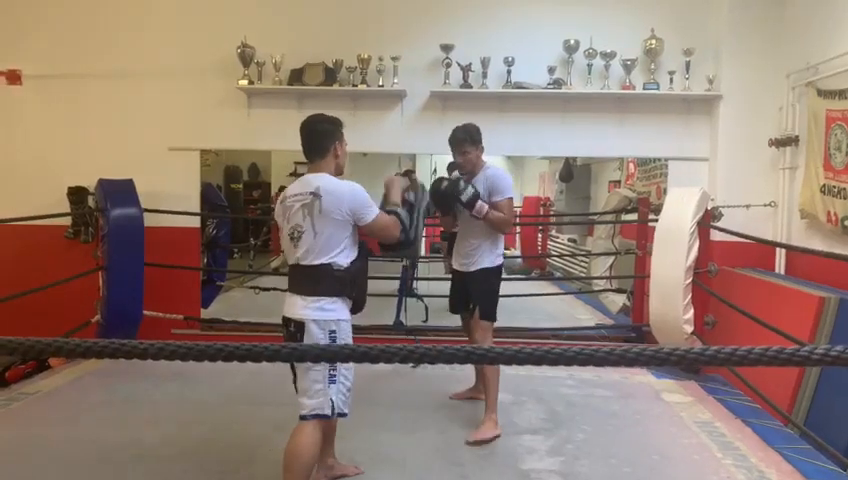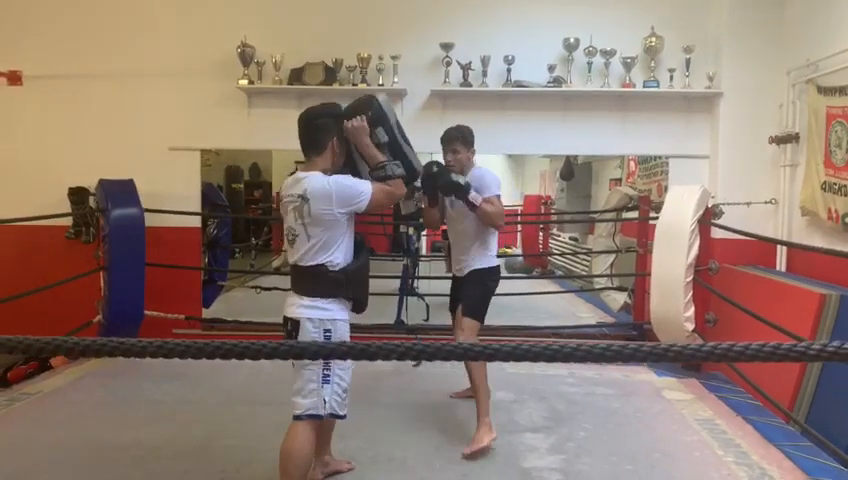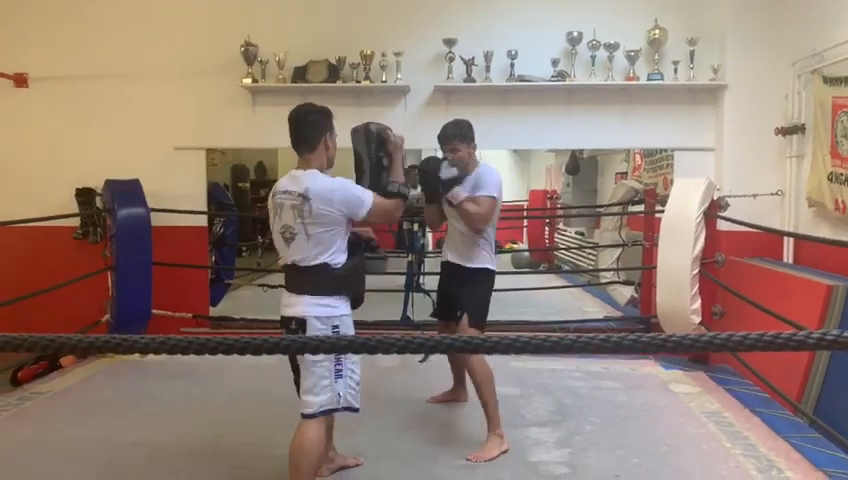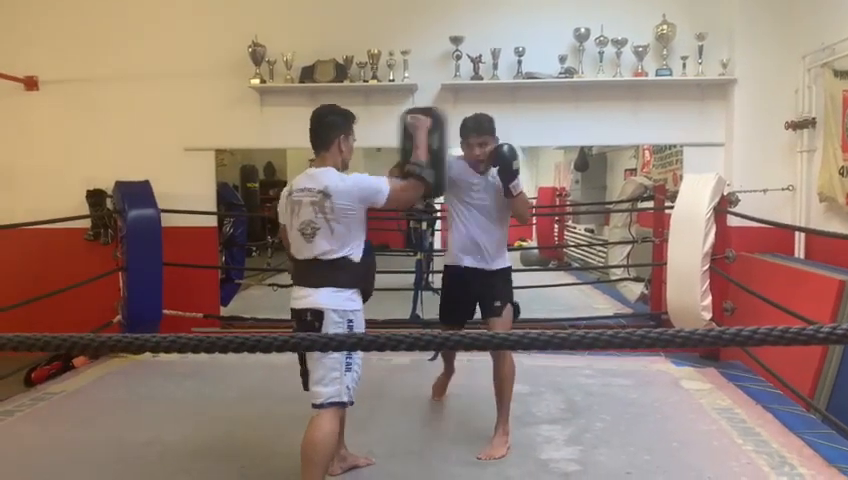
dt=0.5s
person 1, frame 1
left shoulder: (287, 196)
right shoulder: (347, 192)
right elbow: (391, 232)
right wrist: (394, 192)
left hip: (300, 308)
right hip: (325, 313)
left knee: (326, 400)
right knee: (317, 413)
person 1, frame 2
left shoulder: (294, 186)
right shoulder: (334, 188)
right elbow: (396, 189)
right wrist: (362, 141)
left hip: (313, 308)
right hip: (320, 313)
left knee: (327, 398)
right knee: (311, 413)
person 1, frame 3
left shoulder: (279, 190)
right shoulder: (335, 189)
right elbow: (393, 210)
right wrist: (396, 156)
left hip: (296, 305)
right hip: (323, 310)
left knee: (323, 393)
right knee: (318, 407)
person 1, frame 4
left shoulder: (293, 189)
right shoulder: (353, 185)
right elbow: (415, 187)
right wrist: (421, 137)
left hip: (304, 300)
right hip: (337, 304)
left knee: (335, 388)
right knee: (329, 402)
person 2, frame 1
left shoulder: (497, 177)
right shoulder: (459, 179)
left elbow: (506, 224)
right elbow: (450, 225)
left wrist: (475, 204)
right wrist: (444, 206)
left hip: (486, 267)
right hip: (461, 265)
left knee: (482, 336)
right knee: (470, 329)
left ankle: (491, 419)
right ankle: (479, 386)
person 2, frame 2
left shoulder: (485, 176)
right shoulder: (450, 182)
left elbow: (493, 220)
right elbow: (435, 223)
left wrist: (466, 191)
right wrist: (431, 192)
left hip: (482, 269)
right hip: (461, 270)
left knee: (464, 338)
right knee: (458, 335)
left ankle: (485, 427)
right ankle: (477, 384)
person 2, frame 3
left shoulder: (487, 175)
right shoulder: (448, 174)
left elbow: (479, 223)
right elbow: (433, 223)
left wrist: (452, 189)
right wrist: (430, 191)
left hip: (476, 270)
right hip: (451, 265)
right knee: (446, 332)
left ankle: (497, 435)
right ankle: (459, 389)
person 2, frame 4
left shoulder: (507, 167)
right shoulder: (451, 166)
left elbow: (524, 215)
left wrist: (510, 175)
left hip: (495, 268)
right hip: (458, 267)
right knee: (449, 335)
left ankle: (502, 431)
right ankle: (447, 371)
